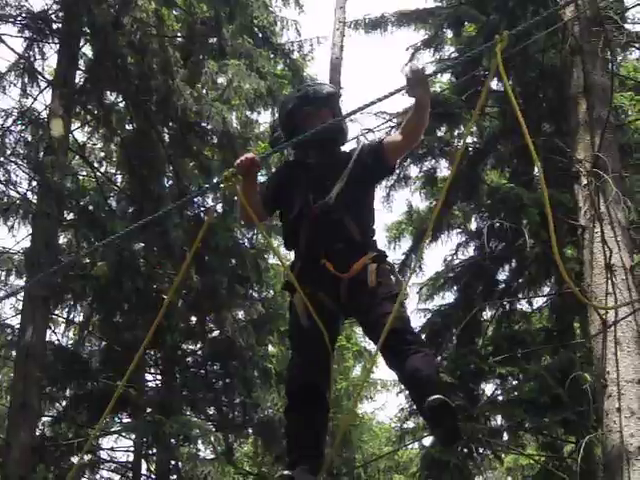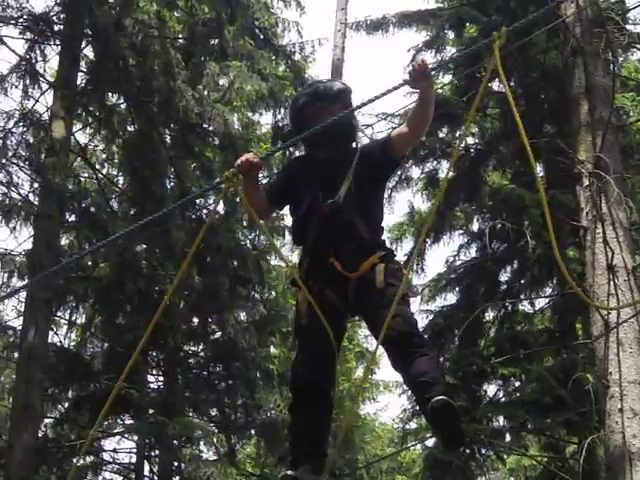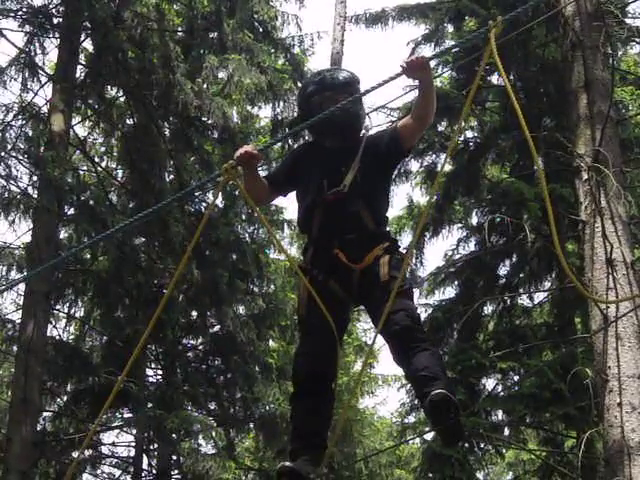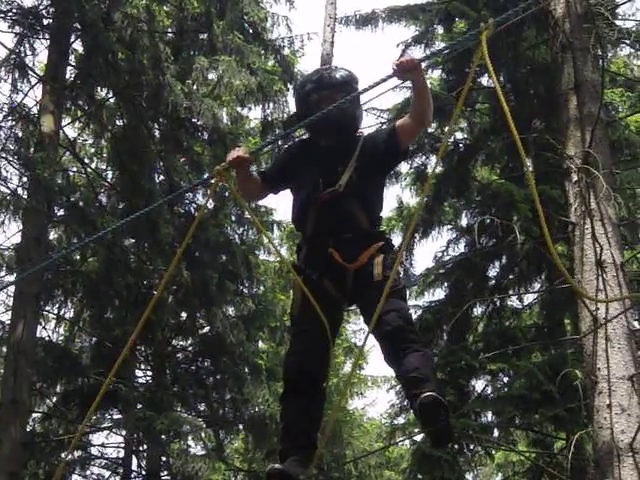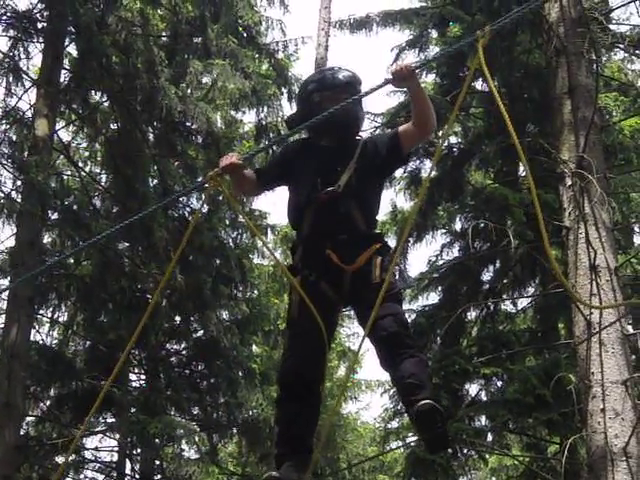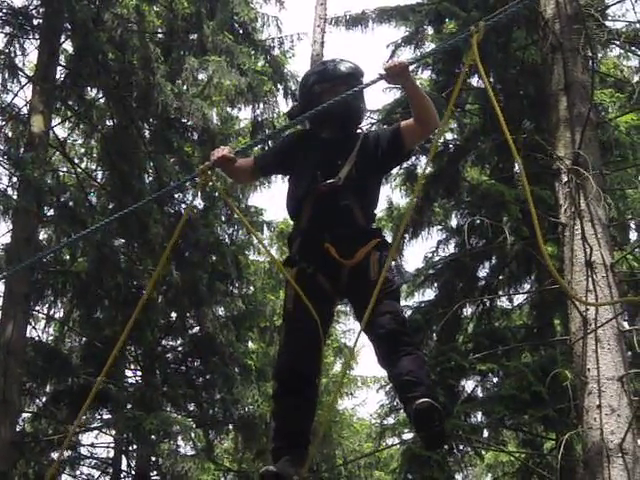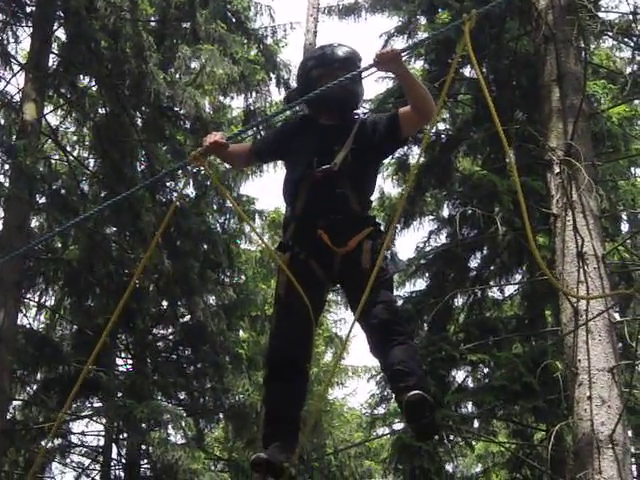
dt=0.5s
person 1, frame 1
left shoulder: (359, 160)
right shoulder: (289, 174)
left elbow: (407, 139)
right elbow: (253, 217)
left wrist: (421, 98)
right wrist: (248, 179)
left hip: (365, 272)
right hip: (312, 282)
left knee: (398, 334)
right knee: (306, 374)
person 1, frame 2
left shoulder: (369, 157)
right shoulder: (299, 170)
left elbow: (414, 130)
right elbow: (261, 210)
left wrist: (426, 91)
right wrist: (249, 179)
left hip: (373, 270)
right hip: (320, 279)
left knee: (403, 335)
right knee: (311, 371)
person 1, frame 3
left shoulder: (376, 147)
right shoulder: (304, 157)
left elbow: (420, 120)
right elbow: (262, 196)
left wrist: (424, 81)
right wrist: (249, 169)
left hip: (377, 261)
right hip: (324, 269)
left knee: (404, 328)
right knee: (313, 361)
person 1, frame 4
left shoulder: (372, 145)
right shoulder: (300, 154)
left elbow: (419, 119)
right elbow: (256, 191)
left wrist: (417, 79)
right wrist: (242, 169)
left hip: (370, 260)
right hip: (318, 267)
left knee: (396, 328)
right knee: (305, 359)
person 1, frame 5
left shoulder: (372, 149)
right shoulder: (298, 153)
left elbow: (424, 128)
right elbow: (252, 186)
left wrist: (413, 86)
right wrist: (236, 171)
left hip: (366, 262)
right hip: (314, 268)
left knee: (392, 333)
right knee: (300, 364)
person 1, frame 6
left shoulder: (373, 143)
right shoulder: (299, 145)
left elbow: (427, 125)
right elbow: (249, 171)
left wrist: (407, 83)
right wrist: (227, 163)
left hip: (364, 257)
right hip: (311, 262)
left knee: (390, 330)
right knee: (297, 358)
person 1, frame 7
left shoulder: (370, 129)
right shoulder: (296, 131)
left elbow: (424, 113)
right elbow: (246, 156)
left wrist: (400, 70)
right wrist: (220, 148)
left hip: (358, 245)
right hip: (304, 248)
left knee: (383, 320)
right knee: (288, 345)
right ankle: (278, 443)
